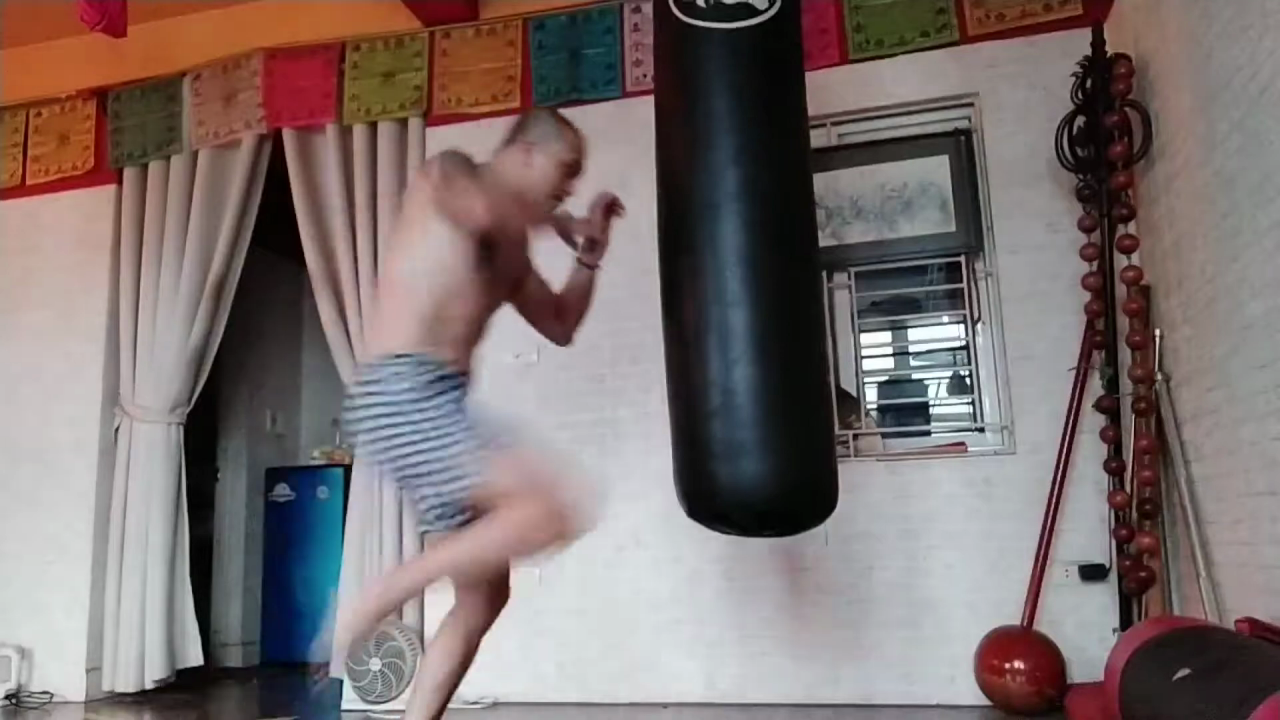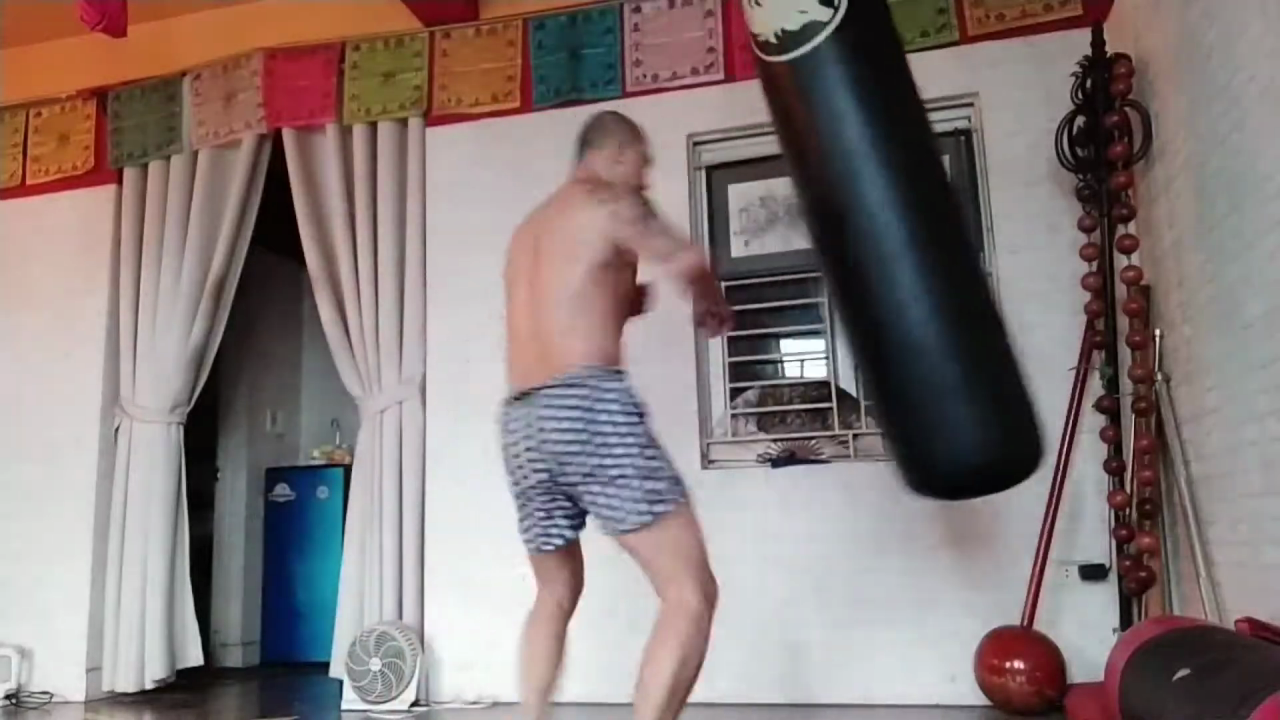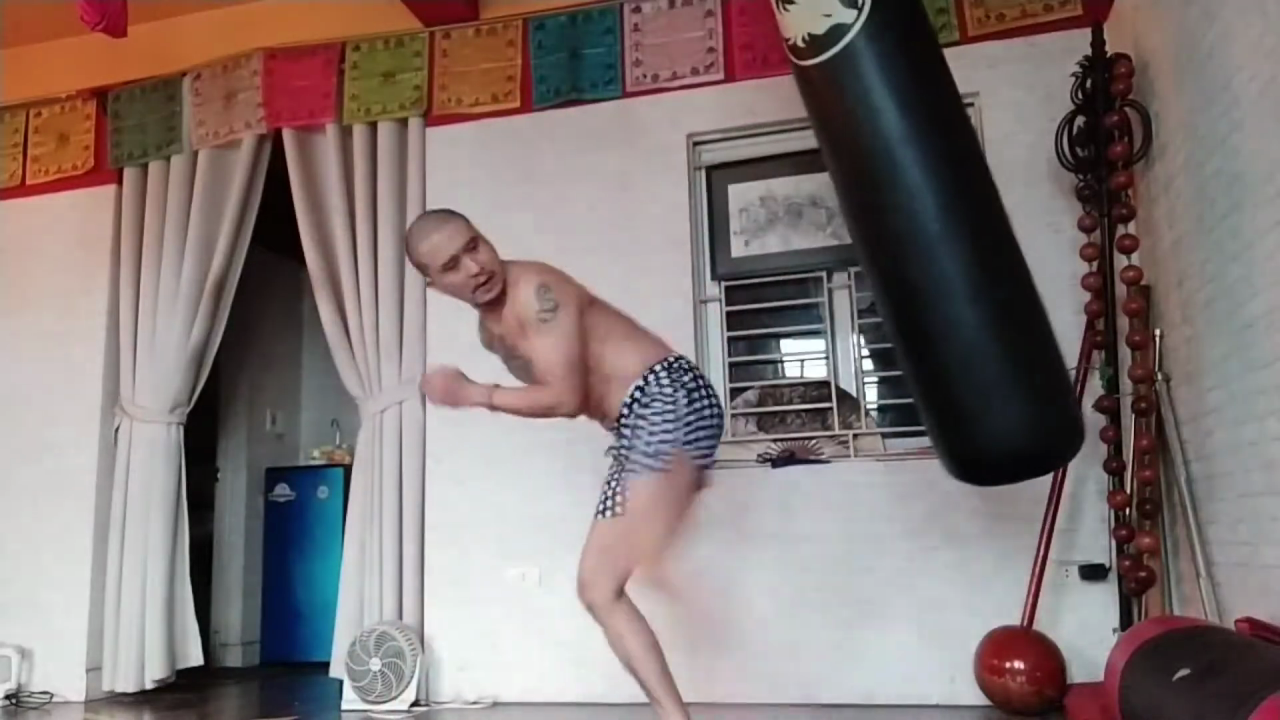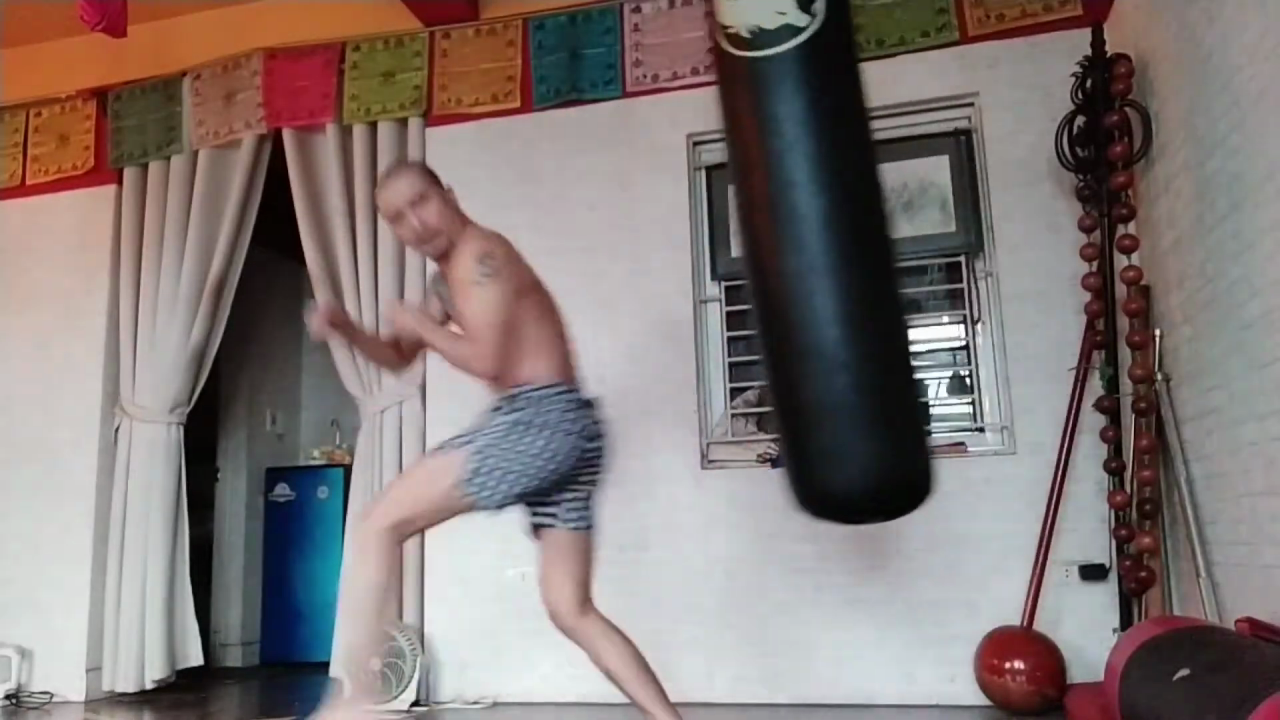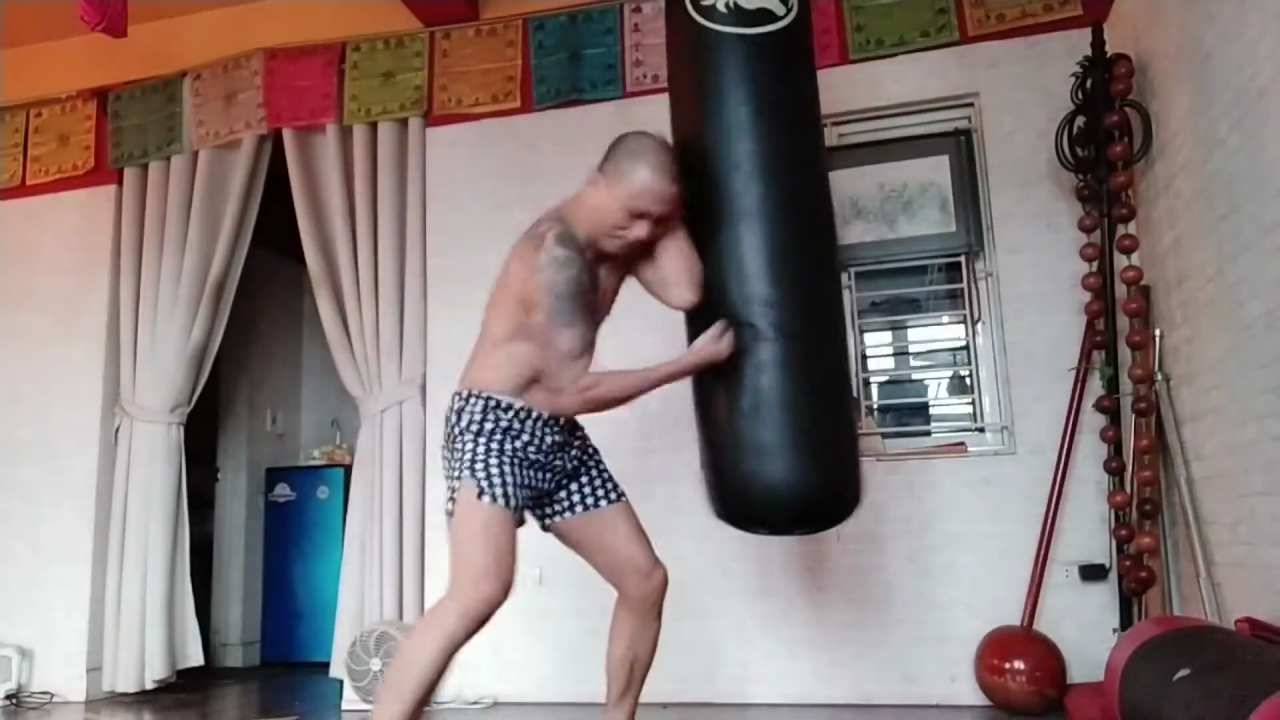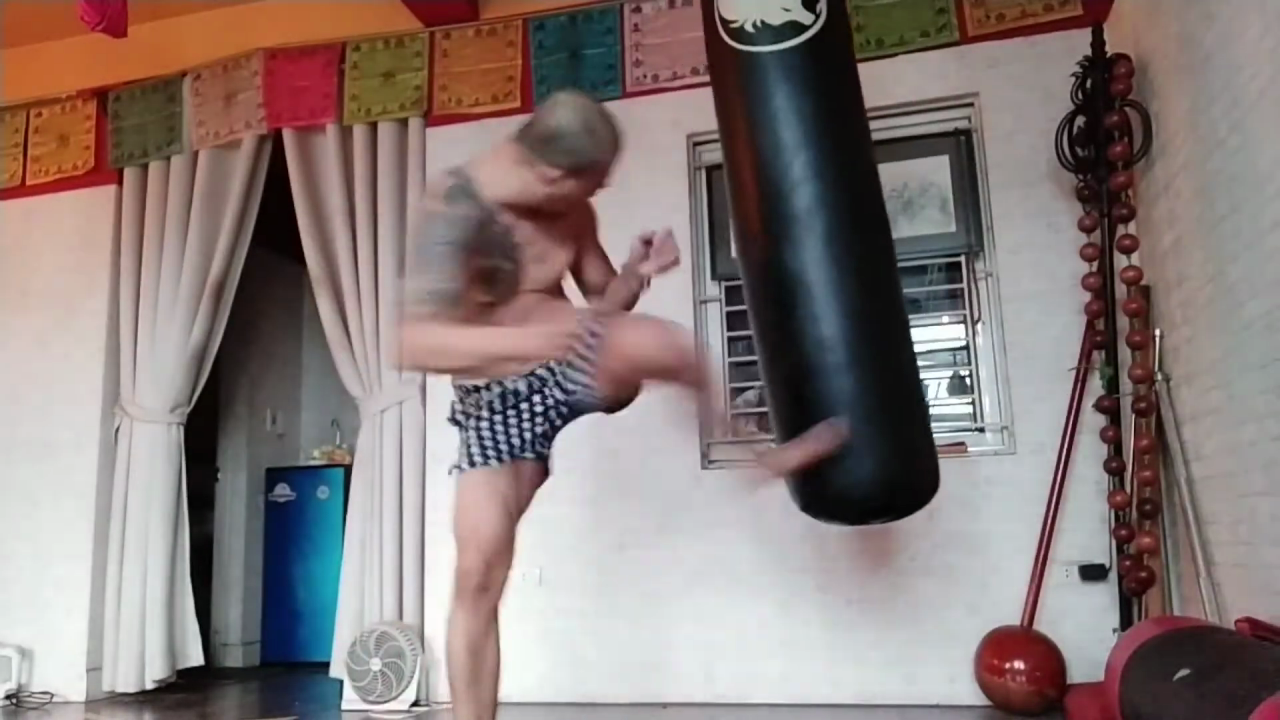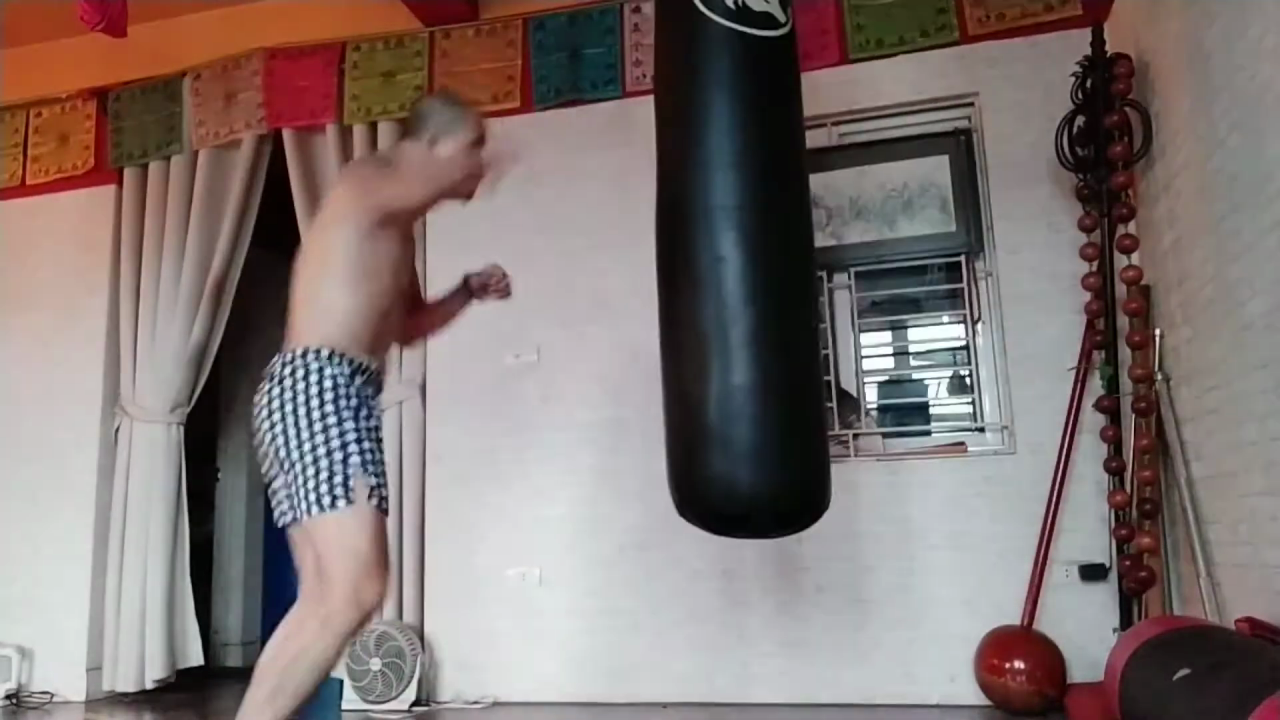
dt=0.4s
person 1, frame 1
left shoulder: (502, 251)
right shoulder: (448, 172)
left elbow: (561, 327)
right elbow: (476, 211)
left wrist: (592, 245)
right wrist: (553, 218)
left hip: (418, 407)
right hip: (405, 392)
left knee: (487, 592)
right knee: (550, 516)
right ankle: (373, 601)
person 1, frame 2
left shoulder: (530, 232)
right shoulder: (608, 201)
right elbow: (687, 265)
right wrist: (712, 308)
left hip: (526, 425)
right hip: (593, 411)
left knee: (555, 600)
right knee: (691, 596)
person 1, frame 3
left shoulder: (537, 289)
right shoulder: (492, 324)
left elbow: (566, 397)
left wrist: (471, 392)
left hip: (670, 399)
right hip: (648, 422)
left knee: (640, 546)
right knee: (598, 590)
person 1, frame 4
left shoulder: (481, 255)
right shoulder: (452, 276)
left elbow: (487, 360)
right elbow: (395, 358)
left wrist: (419, 324)
right wrist: (346, 331)
left hip: (544, 420)
right hip: (564, 433)
left knee: (378, 523)
right knee: (571, 609)
person 1, frame 5
left shoulder: (624, 239)
right shoulder: (555, 244)
left elbow: (686, 293)
right elbow: (571, 390)
left wrist: (664, 212)
right wrist: (689, 362)
left hip: (556, 435)
right hip: (494, 425)
left knee: (646, 581)
right knee: (476, 593)
person 1, frame 6
left shoulder: (573, 209)
right shoulder: (449, 209)
left elbow: (606, 299)
right elbow: (420, 347)
left wrist: (644, 271)
right wrist: (528, 338)
left hip: (571, 364)
right hip: (495, 398)
left knee: (657, 343)
right knee: (478, 573)
left ankle: (775, 453)
person 1, frame 7
left shoulder: (396, 243)
right shoulder: (369, 188)
left elbow: (407, 328)
right elbow: (384, 197)
left wrist: (469, 291)
right wrist: (466, 162)
left hip: (337, 399)
right hip: (320, 393)
left knee: (338, 593)
right knee: (355, 592)
